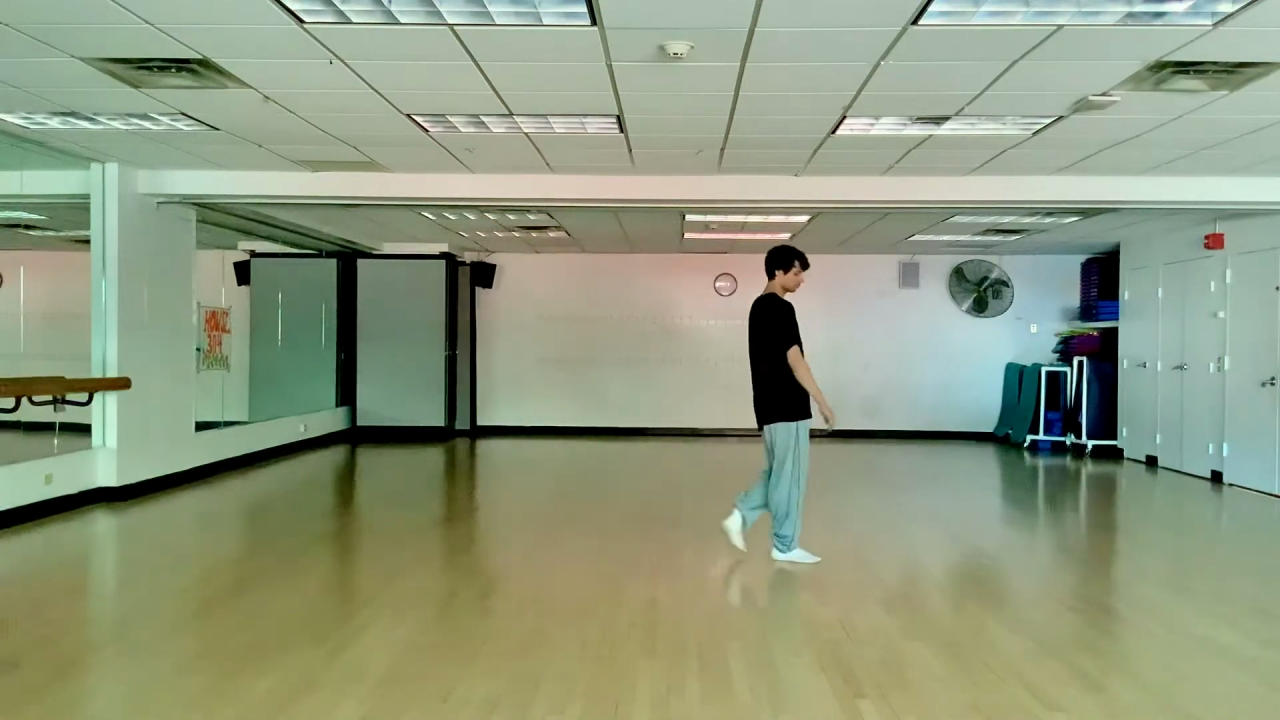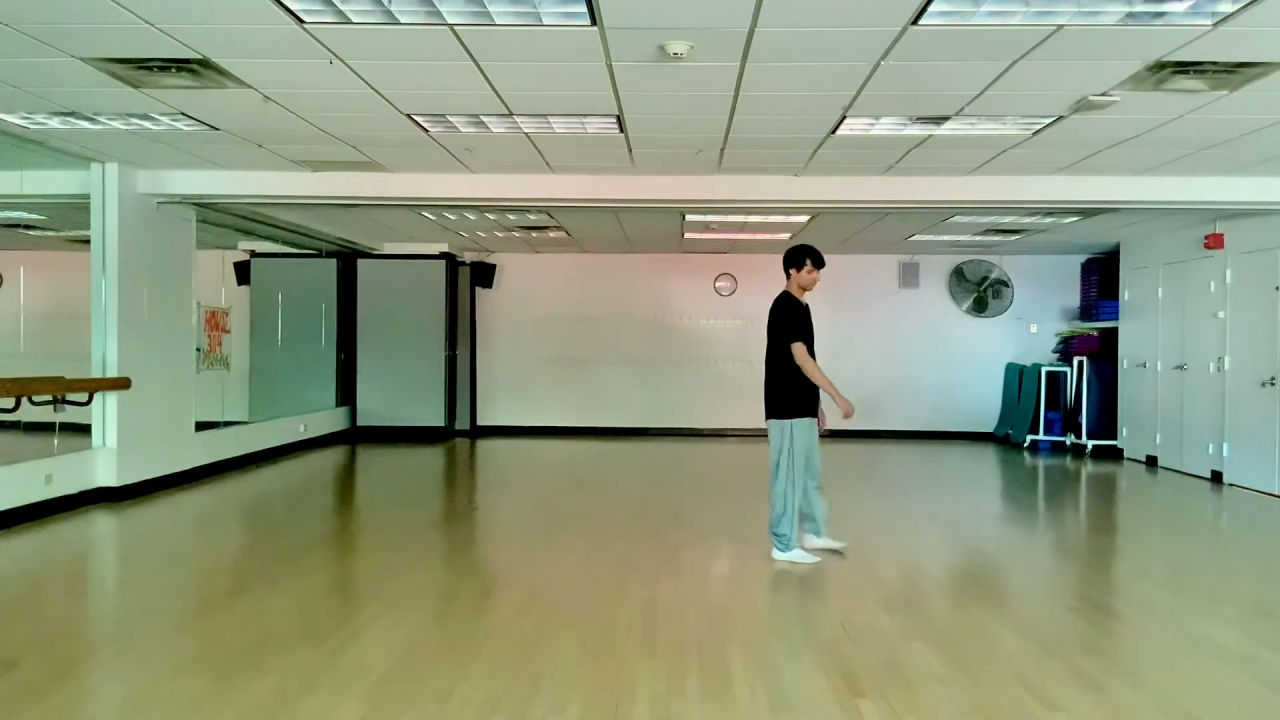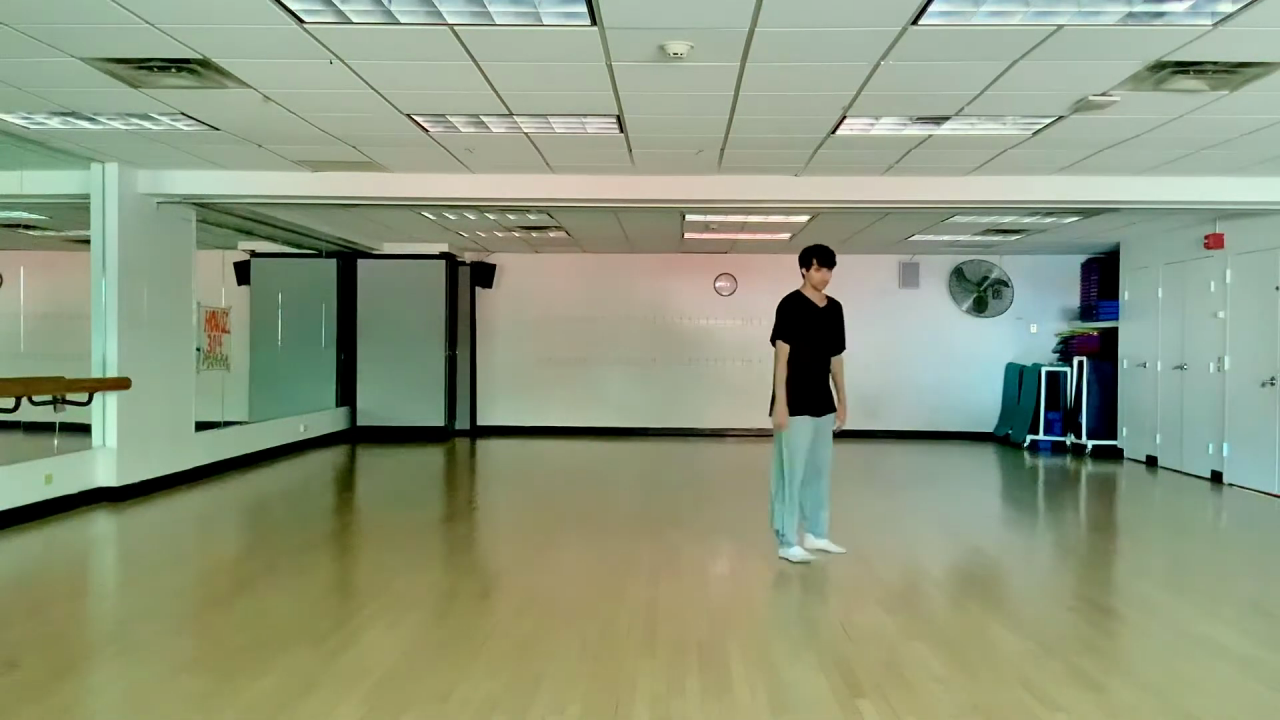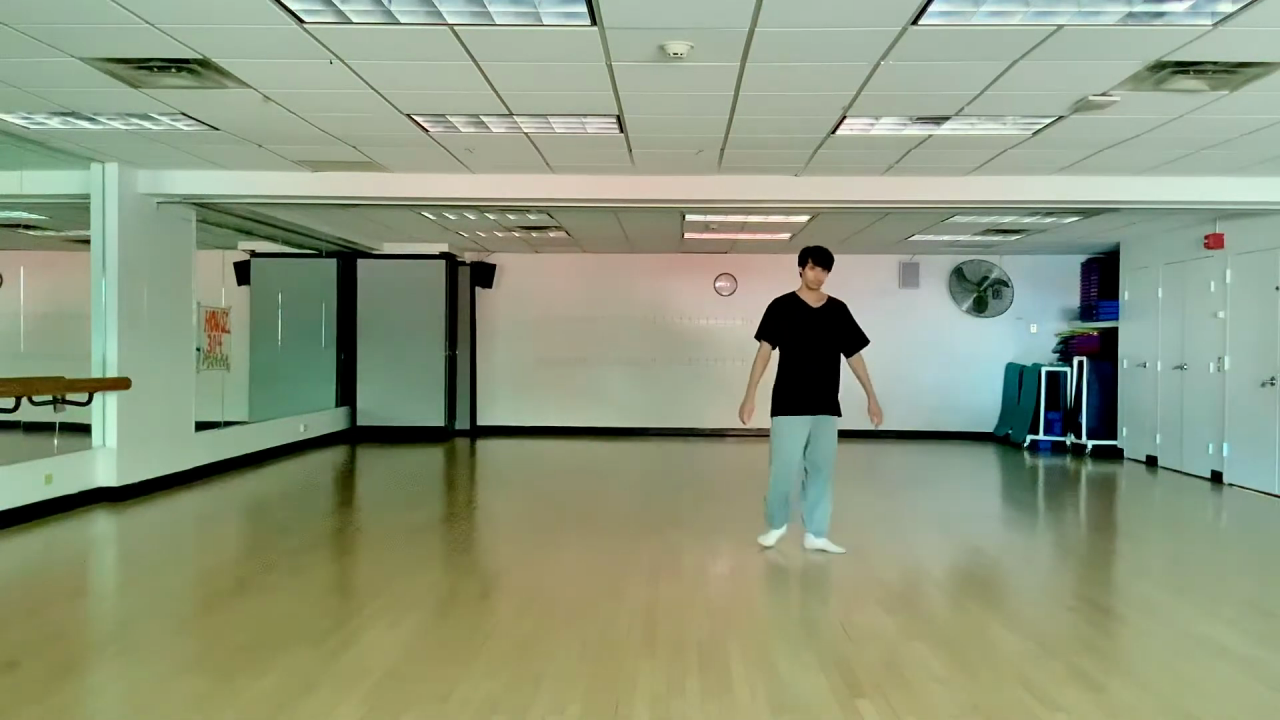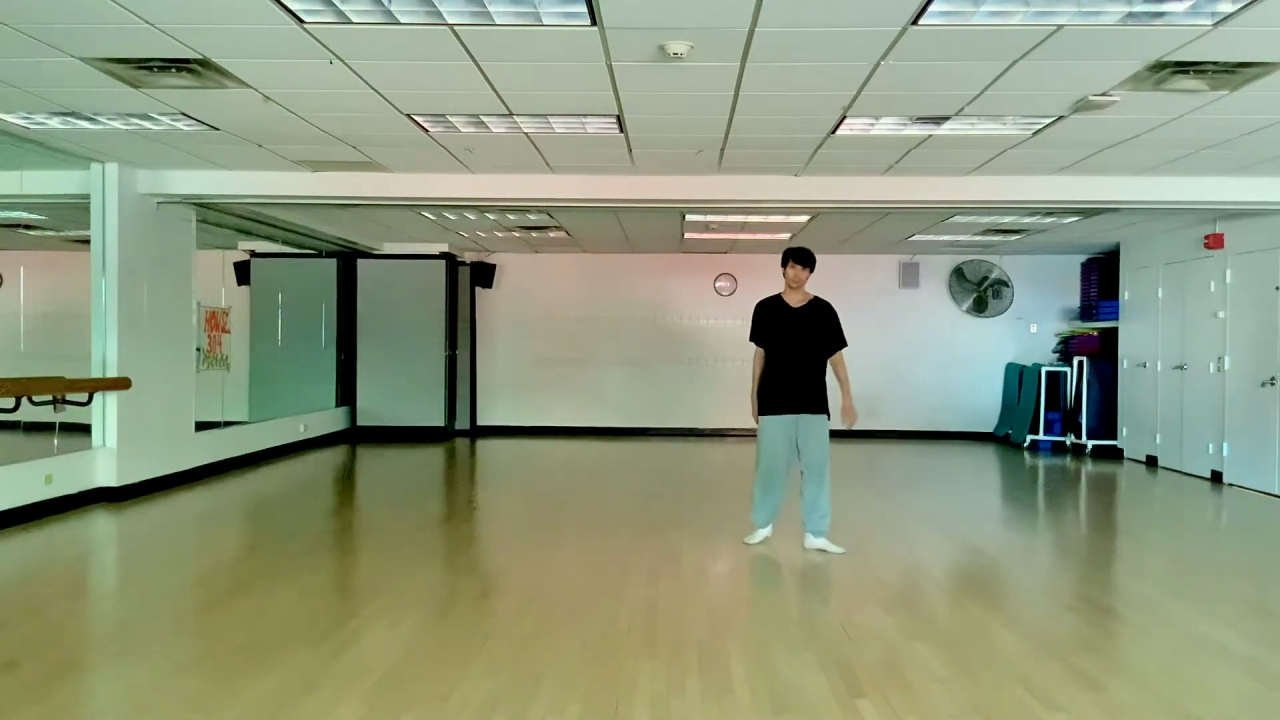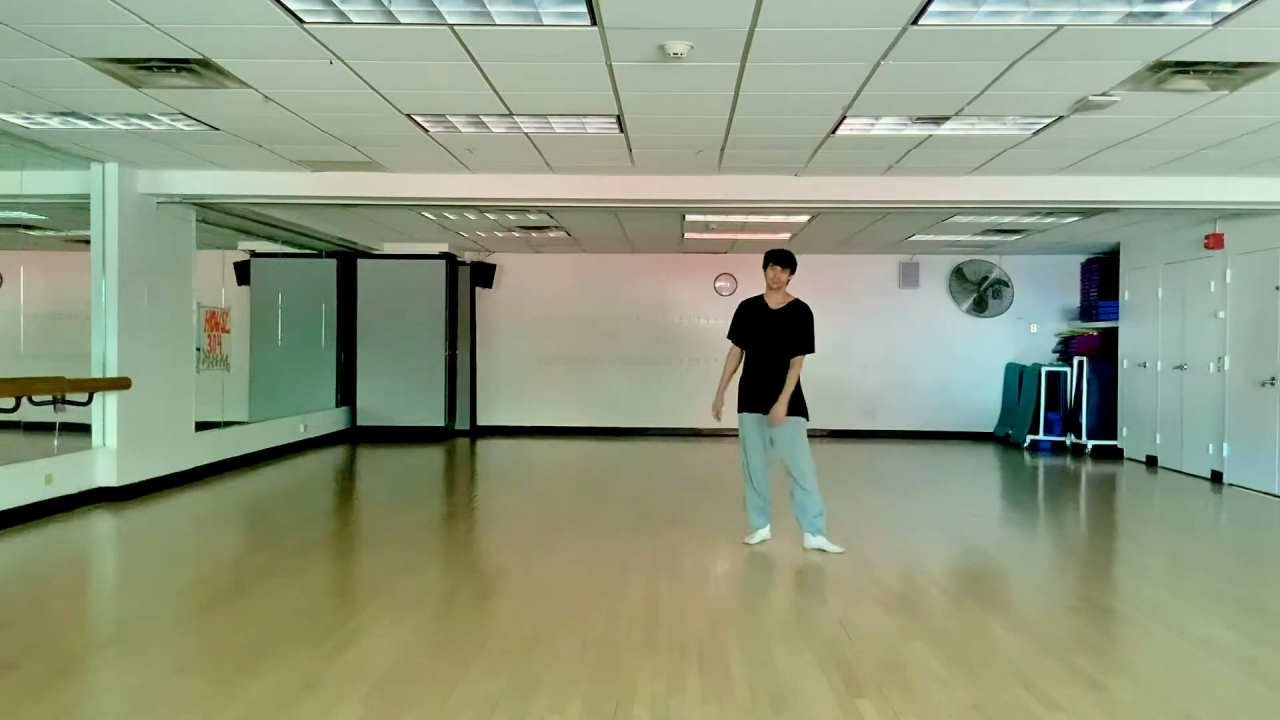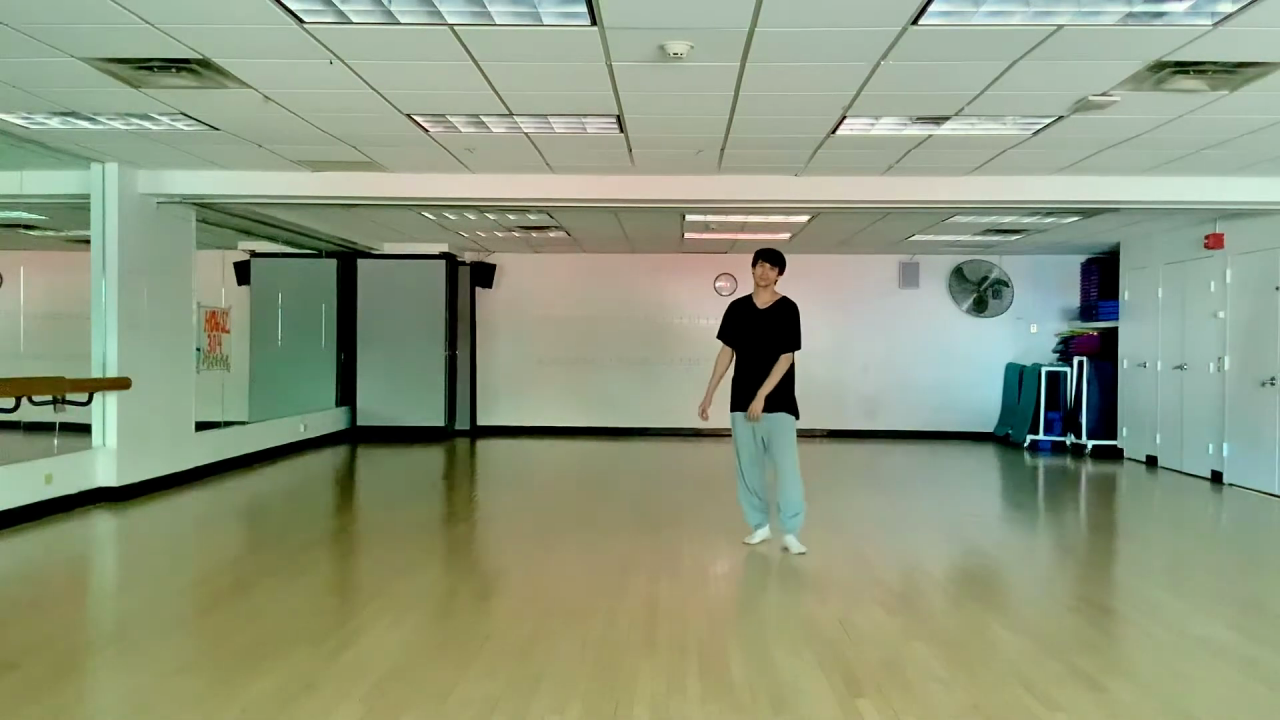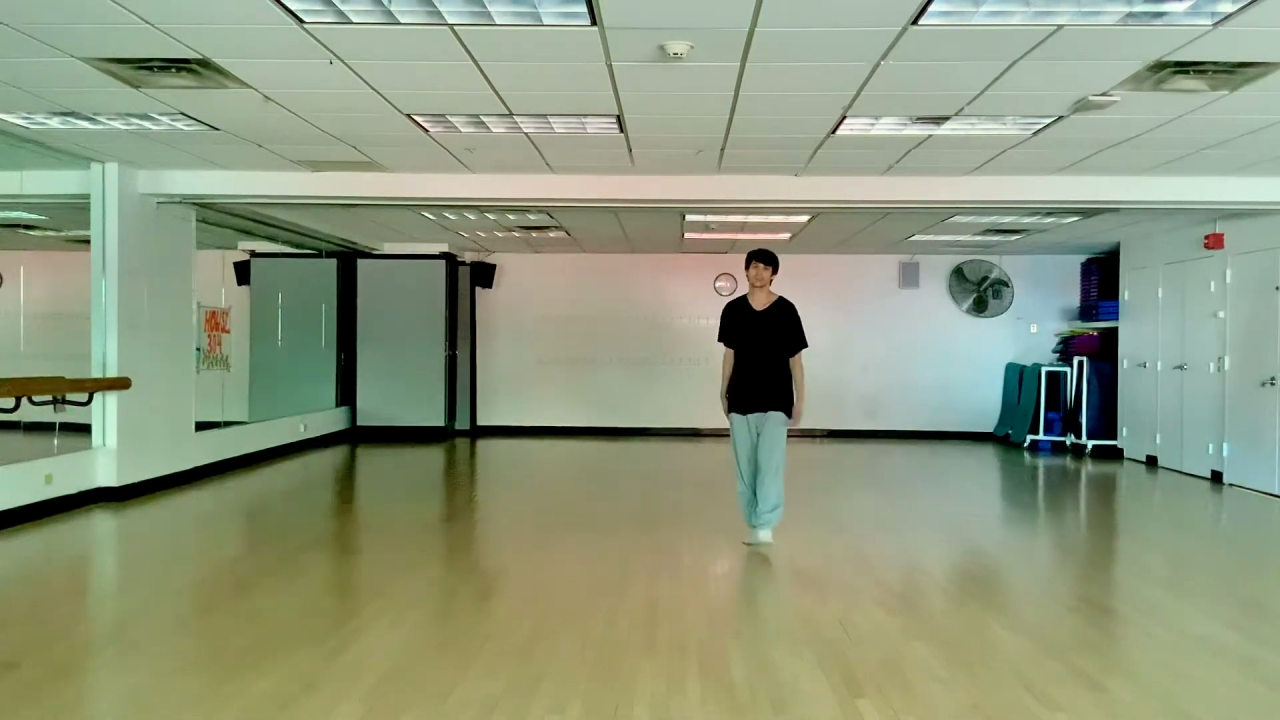
dt=0.3s
person 1, frame 1
left shoulder: (761, 306)
right shoulder: (781, 308)
right elbow: (794, 360)
right wrist: (822, 403)
left hip: (771, 405)
right hip: (786, 407)
left knee: (777, 472)
right knee: (790, 477)
left ankle: (740, 516)
right ankle: (785, 546)
person 1, frame 2
left shoulder: (796, 305)
right shoulder: (788, 306)
right elbow: (801, 358)
left wrist: (816, 405)
right wrist: (837, 395)
left hip: (800, 405)
right hip: (788, 407)
left knee: (810, 474)
right knee: (789, 475)
left ankle: (813, 533)
right ankle: (784, 546)
person 1, frame 3
left shoulder: (834, 308)
right shoulder: (791, 305)
right elbow: (781, 355)
left wrist: (841, 401)
right wrist: (780, 402)
left hip: (823, 406)
right hip: (795, 406)
left knee: (819, 471)
right knee: (791, 472)
left ankle: (815, 534)
right ankle: (788, 542)
person 1, frame 4
left shoulder: (838, 310)
right shoulder: (782, 306)
left elbow: (854, 355)
right elbow: (764, 351)
left wrist: (872, 397)
right wrist: (749, 395)
left hip: (826, 406)
right hip: (789, 404)
left knee: (821, 470)
right knee: (784, 466)
left ankle: (816, 533)
right ankle: (776, 524)
person 1, frame 5
left shoulder: (823, 310)
right shoulder: (765, 308)
left elbow: (835, 357)
right elbow: (760, 354)
left wrist: (847, 398)
right wrist: (754, 397)
left hip: (812, 404)
right hip: (774, 403)
left knee: (817, 468)
right knee: (769, 466)
left ankle: (815, 534)
right ankle: (762, 525)
person 1, frame 6
left shoulder: (801, 312)
right shoulder: (747, 308)
left elbow: (797, 361)
right elbow: (736, 352)
left wrist: (783, 401)
right wrist: (720, 392)
left hip: (786, 403)
right hip: (751, 402)
left knee: (801, 467)
right knee: (753, 466)
left ankle: (813, 532)
right ankle: (760, 525)
person 1, frame 7
left shoulder: (788, 309)
right shoulder: (736, 308)
left elbow: (785, 358)
right elbow: (727, 352)
left wrist: (761, 396)
right wrist: (710, 393)
left hip: (777, 402)
right hip: (741, 401)
left knee: (786, 465)
right knee: (748, 467)
left ankle: (790, 532)
right ankle: (759, 525)
person 1, frame 8
left shoulder: (786, 310)
right shoulder: (732, 310)
left elbow: (795, 359)
left wrist: (800, 400)
right wrist: (723, 394)
left hip: (775, 402)
right hip: (741, 402)
left knee: (770, 463)
right knee: (746, 466)
left ankle: (765, 526)
right ankle: (754, 525)
